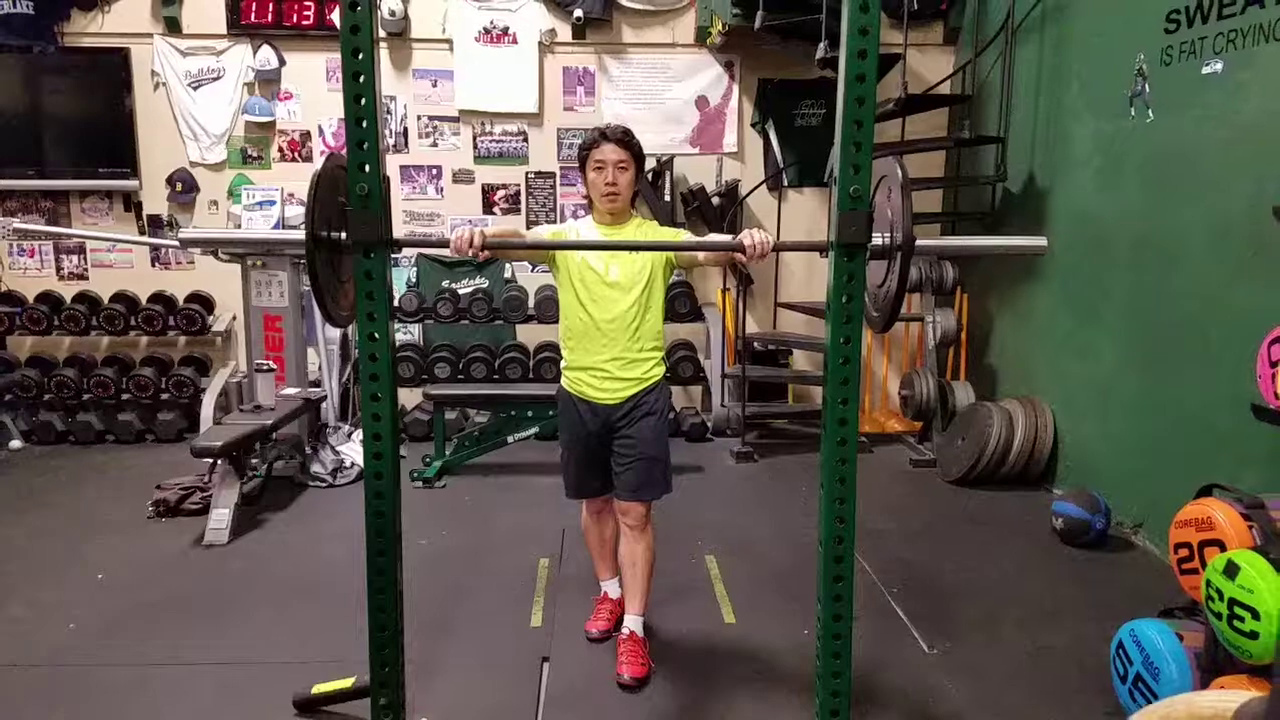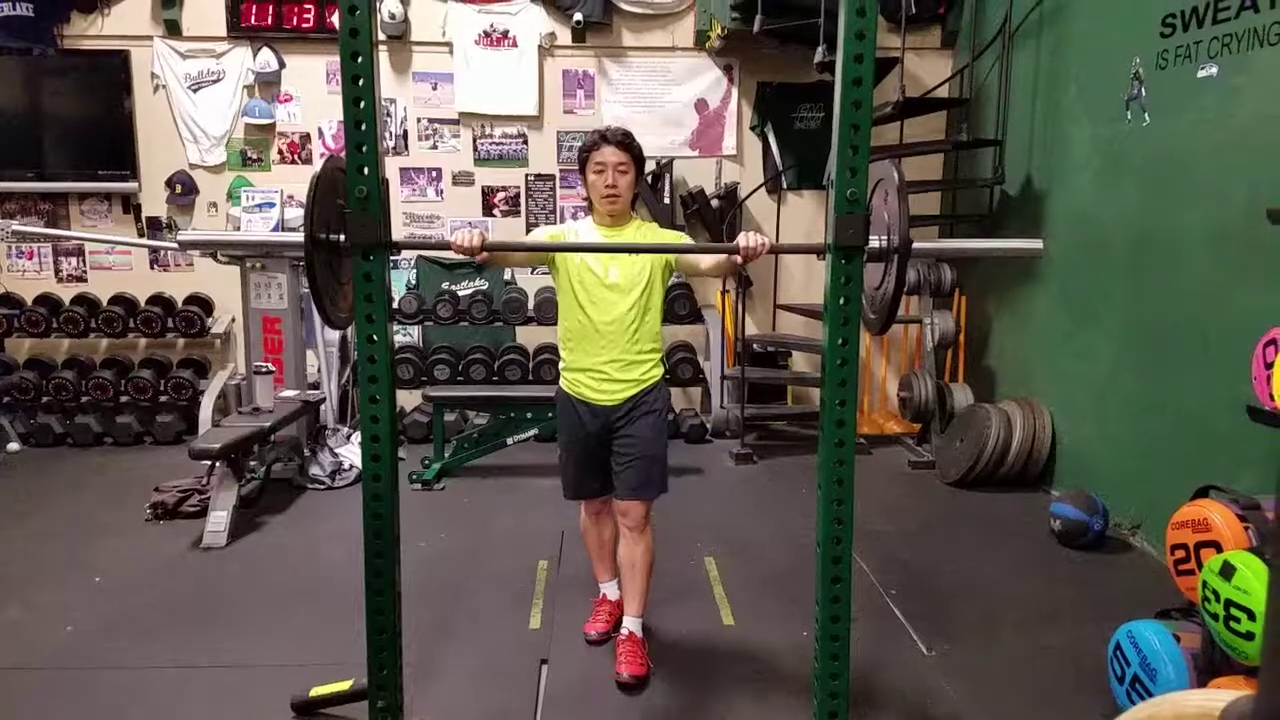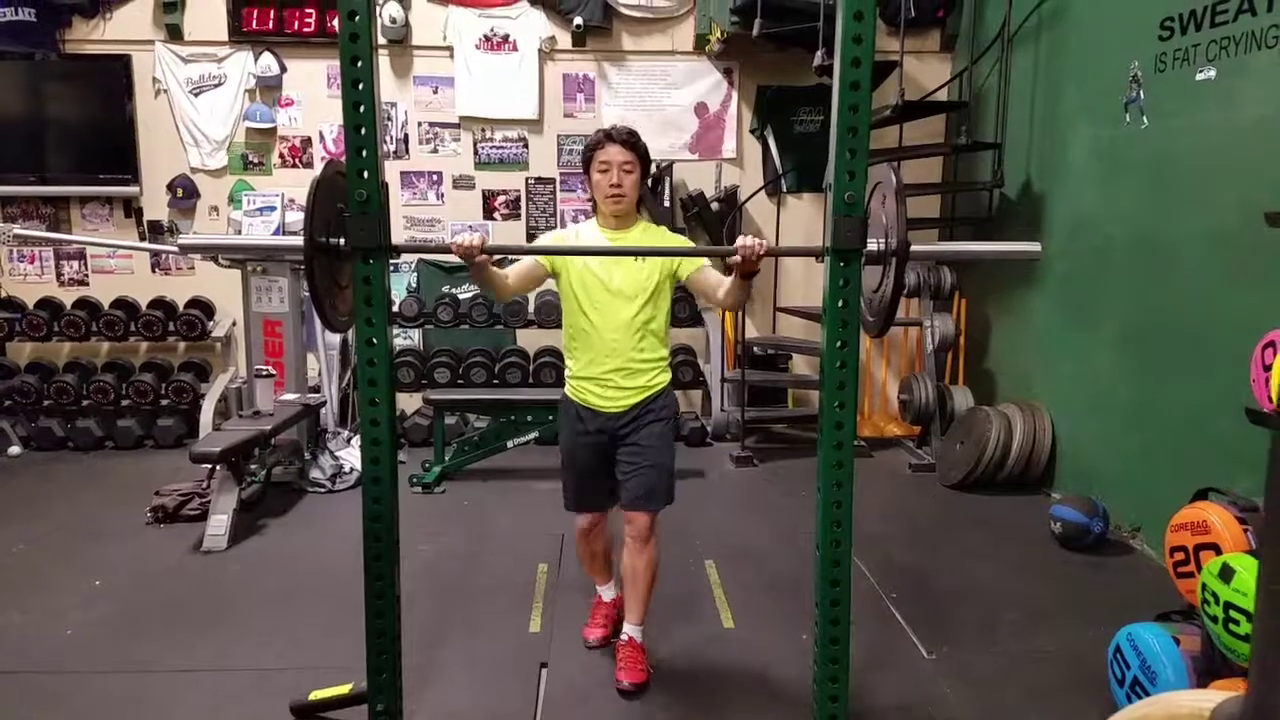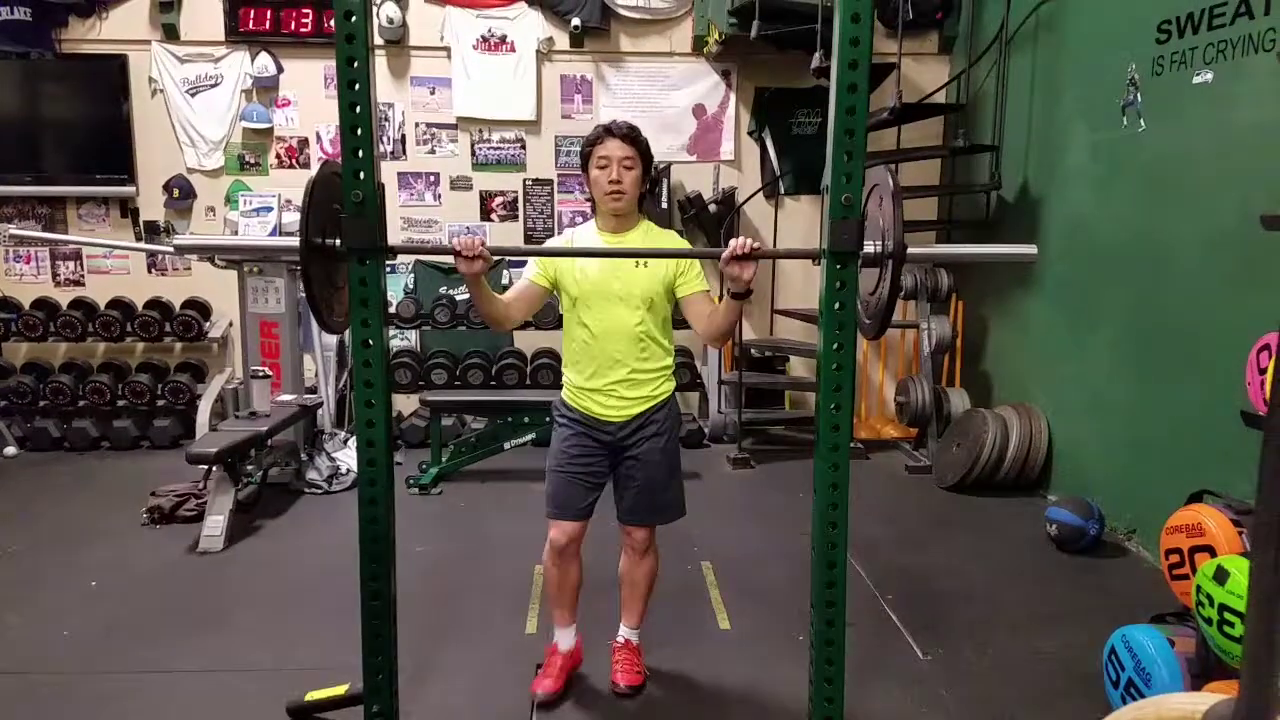
dt=0.3s
person 1, frame 1
left shoulder: (660, 236)
right shoulder: (564, 236)
left elbow: (707, 251)
right elbow: (514, 240)
left wrist: (742, 243)
right wrist: (482, 237)
left hip: (641, 395)
right hip: (581, 394)
left knee: (634, 512)
right knee: (596, 503)
left ankle: (634, 628)
right ankle: (610, 593)
person 1, frame 2
left shoulder: (659, 239)
right shoulder: (561, 237)
left elbow: (708, 261)
right elbow: (513, 251)
left wrist: (740, 253)
right wrist: (480, 245)
left hip: (640, 396)
right hip: (578, 396)
left knee: (633, 513)
right knee: (594, 504)
left ankle: (632, 629)
right ankle: (607, 595)
person 1, frame 3
left shoulder: (668, 244)
right shoulder: (564, 242)
left elbow: (724, 298)
right elbow: (505, 288)
left wrist: (743, 271)
right wrist: (477, 264)
left hip: (648, 406)
right hip: (583, 404)
left knee: (640, 524)
right knee: (587, 522)
left ankle: (633, 636)
right ankle: (608, 595)
person 1, frame 4
left shoulder: (671, 249)
right shoulder: (562, 249)
left elbow: (713, 333)
right elbow: (506, 317)
left wrist: (738, 288)
right wrist: (475, 279)
left hip: (650, 416)
right hip: (579, 414)
left knee: (639, 538)
right knee: (561, 537)
left ankle: (628, 639)
right ankle: (564, 644)
